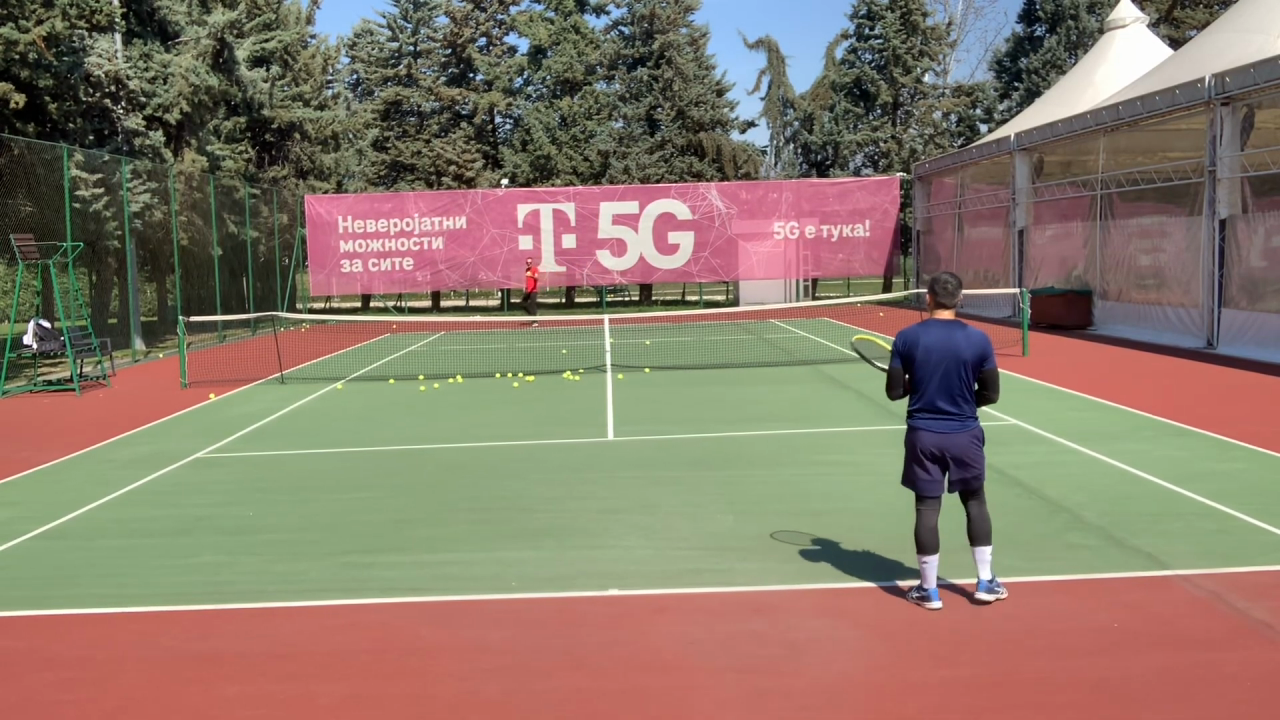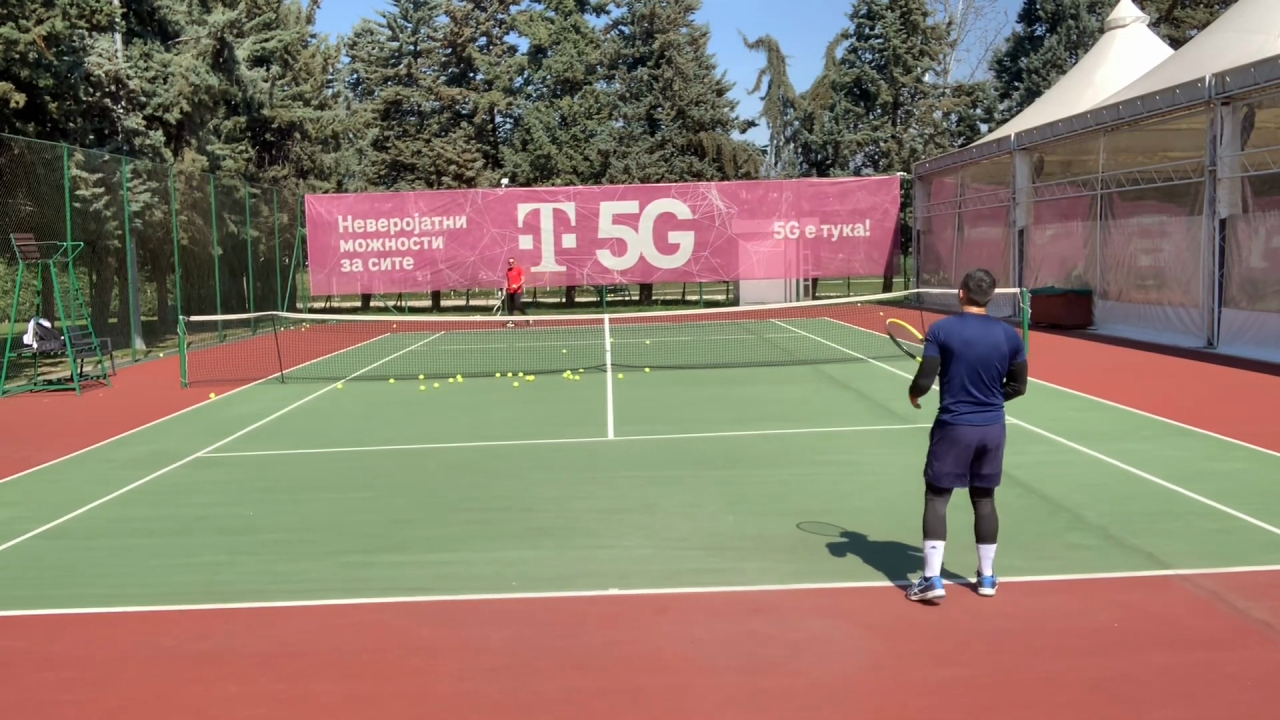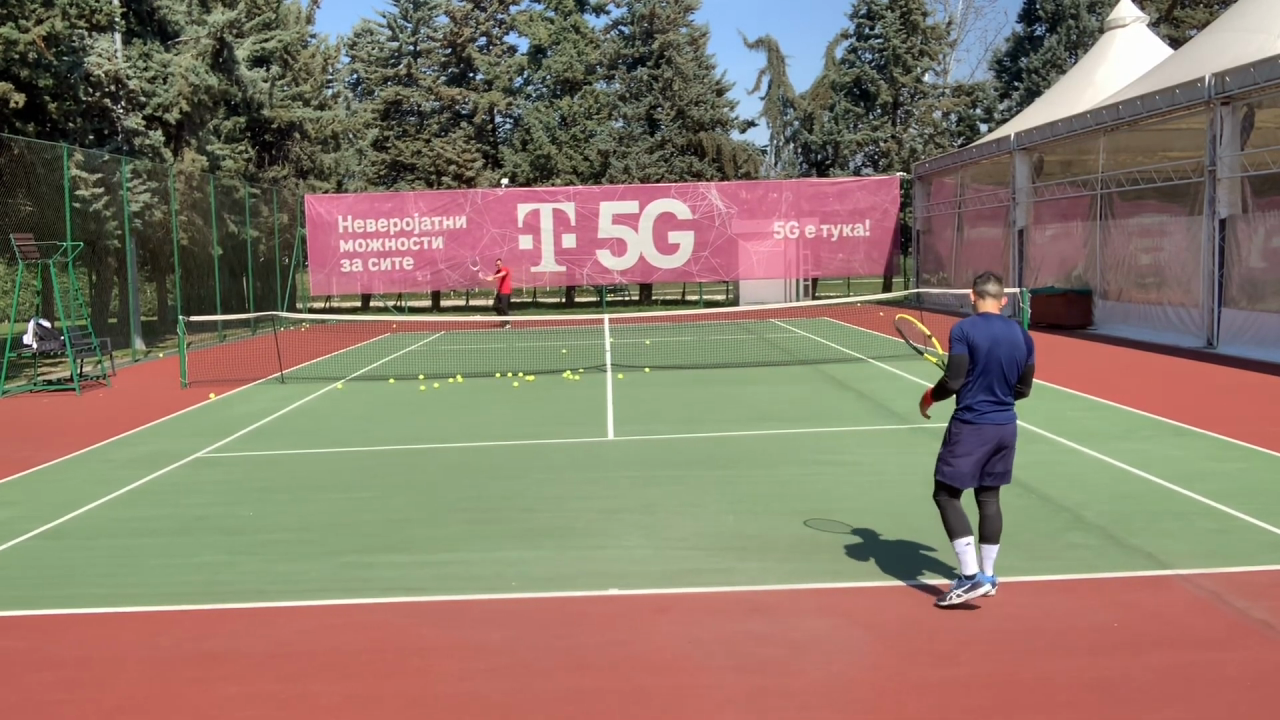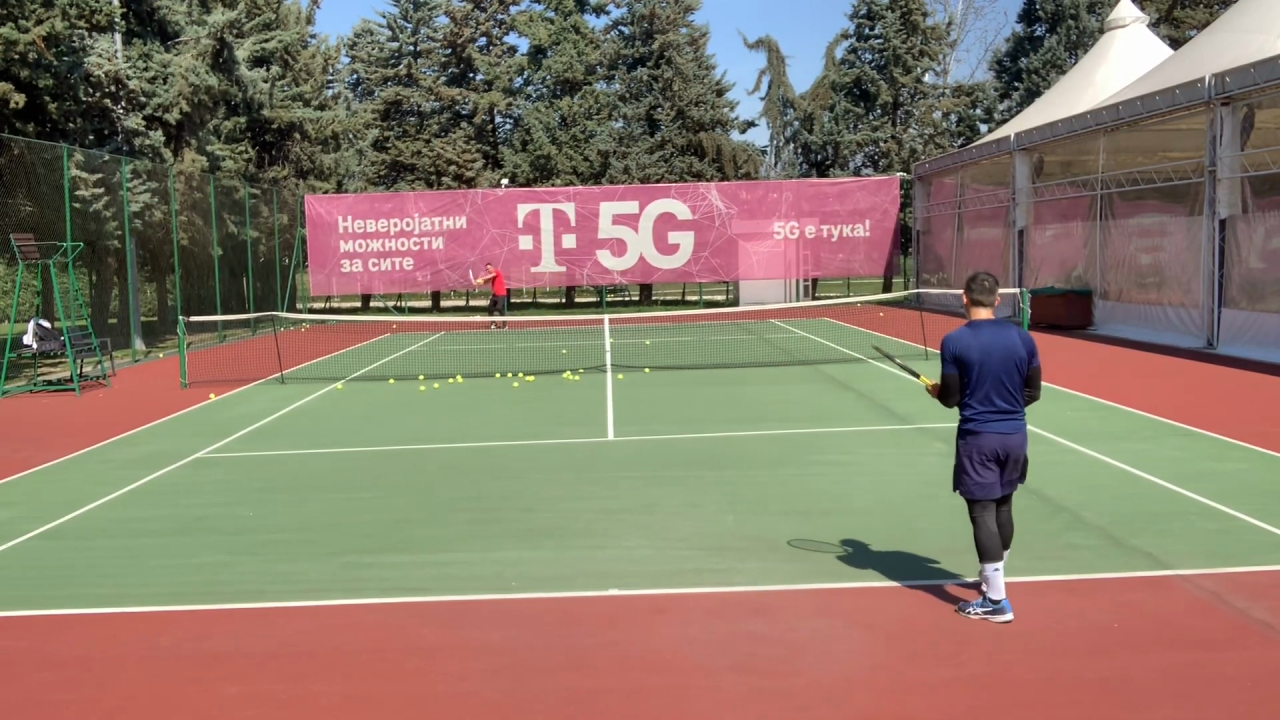
dt=0.5s
person 1, frame 1
left shoulder: (906, 338)
right shoulder: (978, 339)
left elbow: (894, 391)
right elbow: (991, 394)
left hip: (922, 435)
right hip: (964, 435)
left knee: (927, 510)
right knee: (975, 503)
left ankle: (929, 590)
right ankle: (985, 582)
person 1, frame 2
left shoulder: (941, 329)
right shoulder: (1009, 335)
left elbow: (924, 380)
right elbow: (1018, 386)
left wrist: (914, 393)
left hip: (954, 427)
right hip: (992, 428)
left knee: (936, 498)
right knee: (984, 499)
left ankle: (931, 578)
right ankle: (987, 577)
person 1, frame 3
left shoulder: (964, 329)
right shoulder: (1022, 335)
left elbow: (953, 381)
right elbow: (1023, 388)
left wrist: (929, 396)
left hip: (970, 426)
right hip: (1005, 426)
left knee: (946, 496)
right knee: (989, 497)
left ankle: (971, 576)
right ankle: (987, 574)
person 1, frame 4
left shoulder: (954, 342)
right shoulder: (1022, 338)
left elbow: (950, 399)
right elbow: (1033, 392)
left wrist: (936, 390)
left hip: (978, 438)
right hip: (1015, 435)
left knee: (982, 514)
right knee: (1002, 507)
left ankle: (996, 601)
right ankle: (995, 577)
